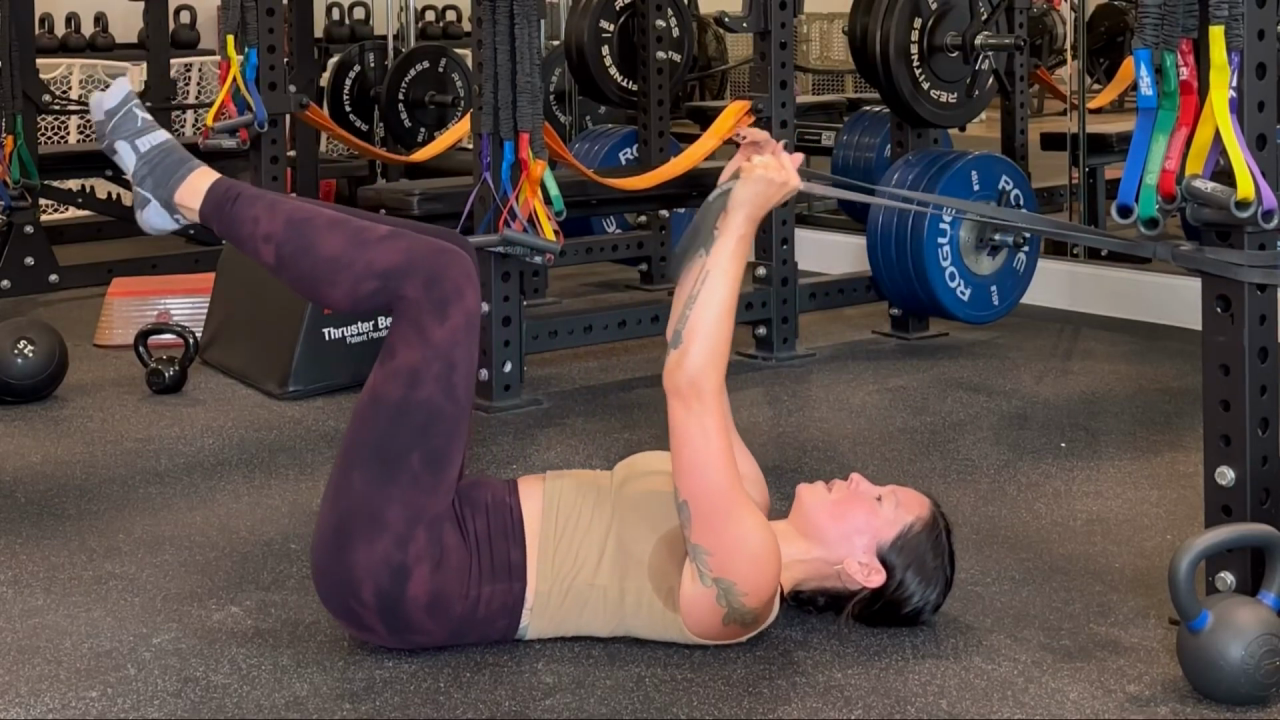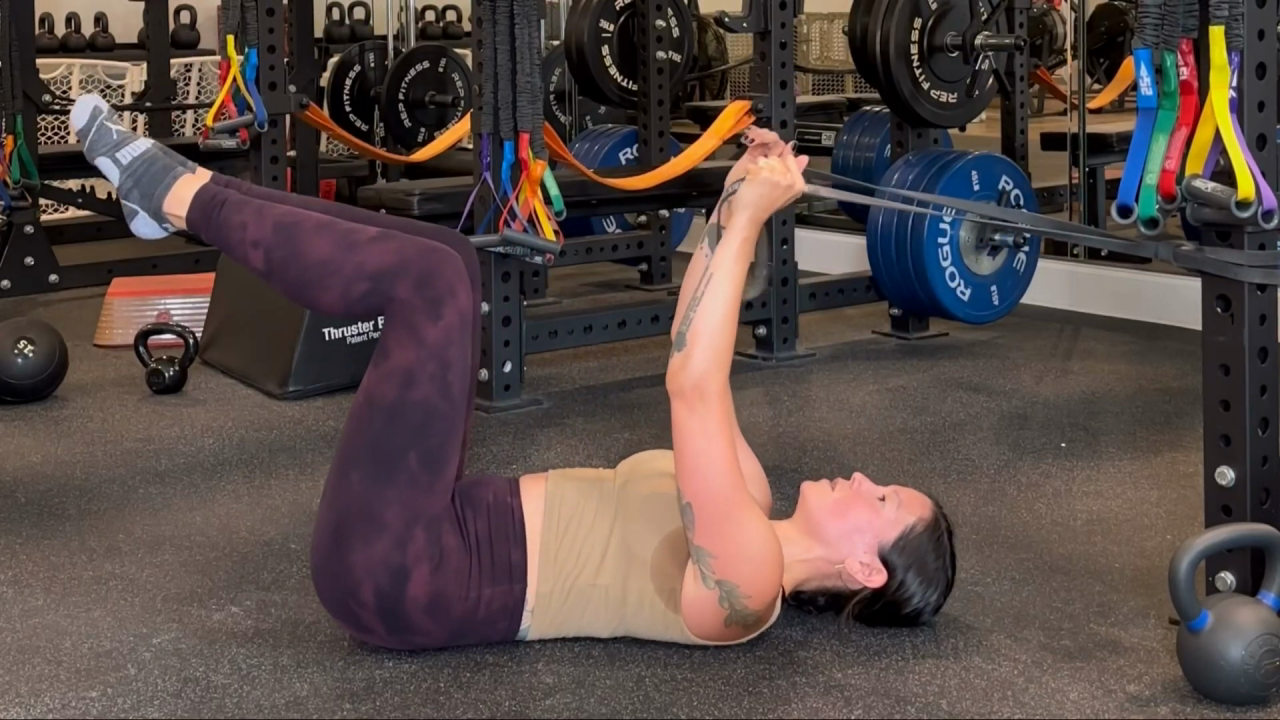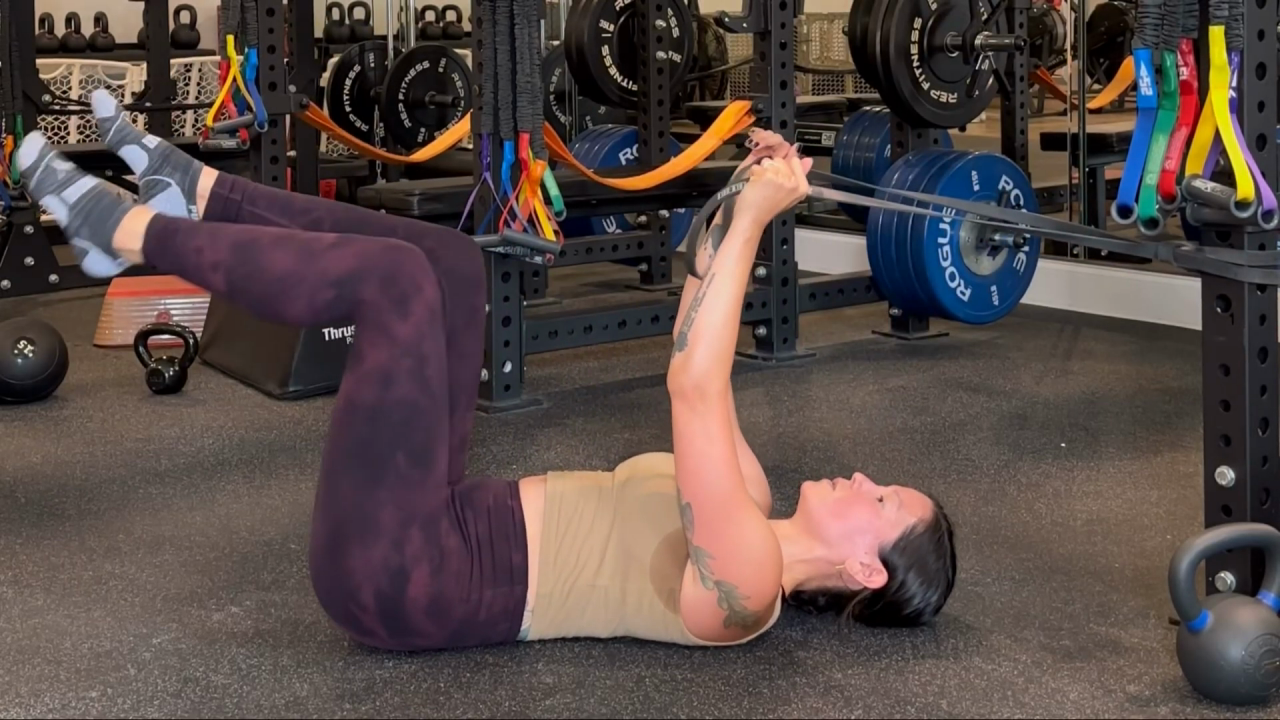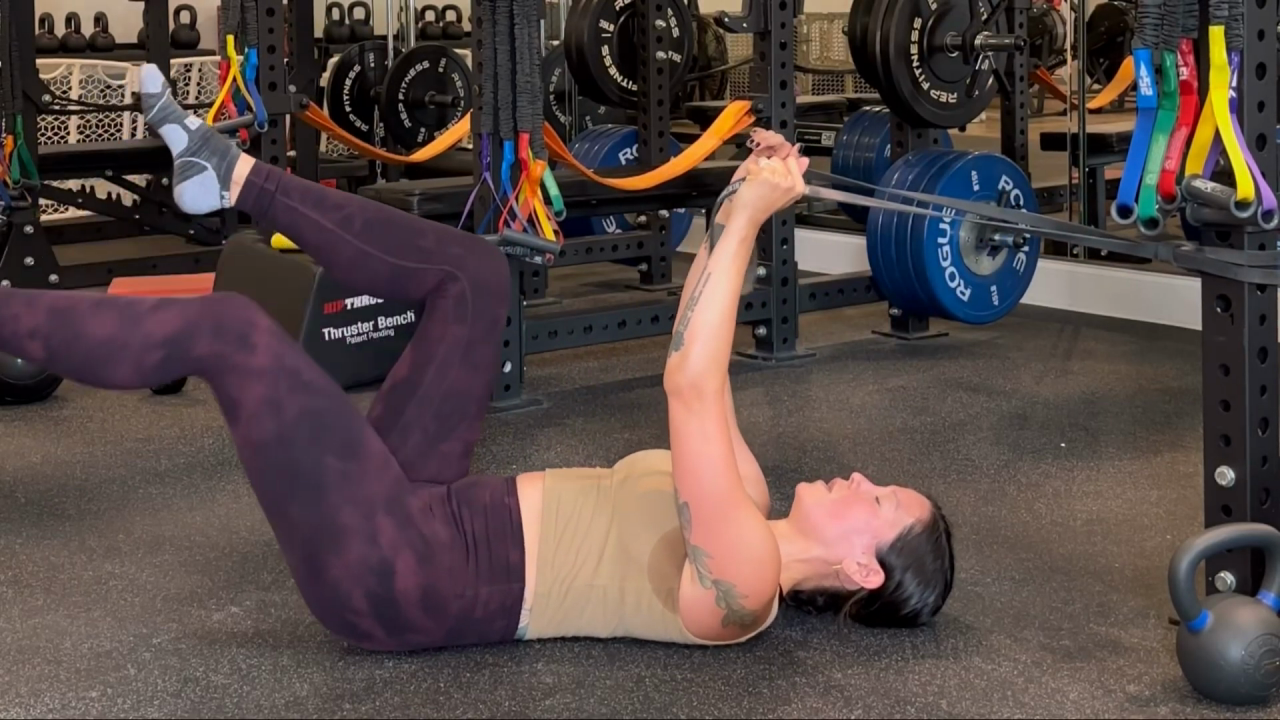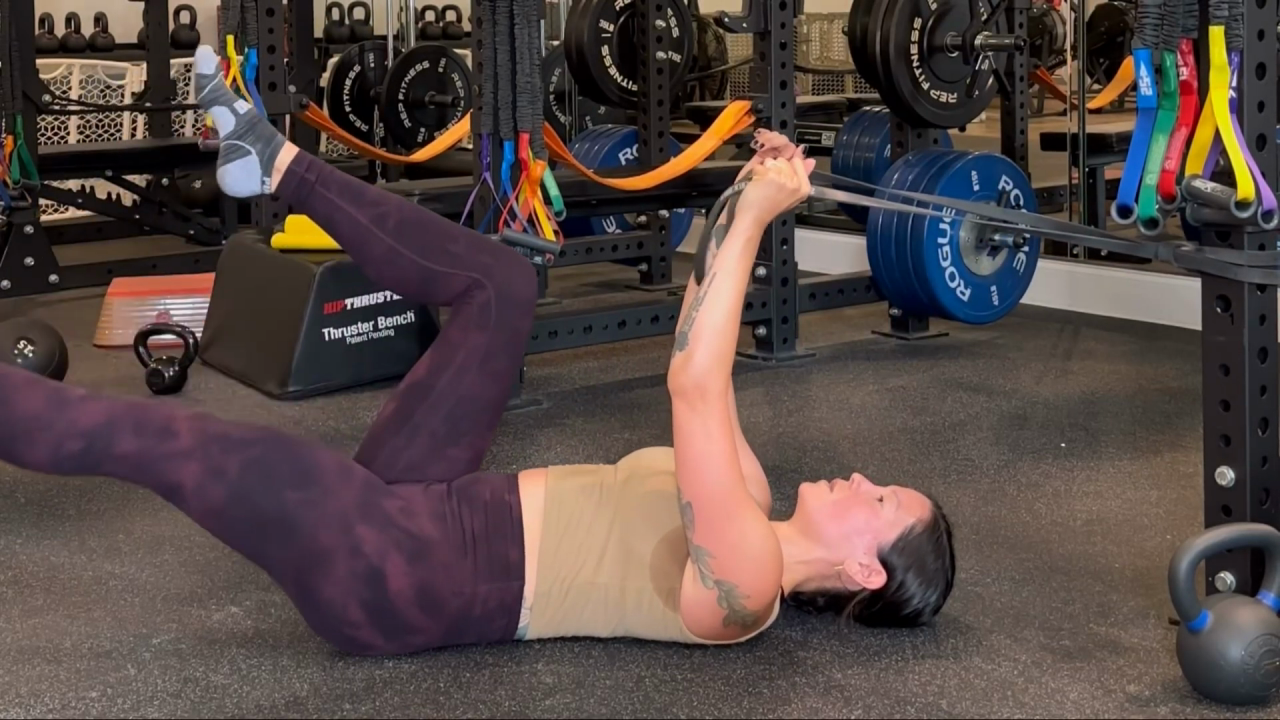
dt=0.4s
person 1, frame 1
left shoulder: (741, 583)
right shoulder: (745, 519)
left elbow: (691, 387)
right elbow: (695, 360)
left wrist: (744, 217)
right wrist: (733, 208)
left hip: (396, 575)
right hip: (445, 538)
left knee: (434, 276)
right knee: (440, 266)
left ankle: (191, 189)
right ankle: (195, 192)
person 1, frame 2
left shoulder: (743, 584)
right shoulder: (751, 510)
left elbow: (692, 389)
right elbow: (699, 365)
left wrist: (746, 220)
right wrist: (733, 209)
left hip: (393, 576)
right hip: (441, 530)
left knee: (426, 277)
right knee: (442, 259)
left ankle: (180, 197)
right ankle: (185, 187)
person 1, frame 3
left shoulder: (742, 585)
right shoulder: (748, 513)
left elbow: (694, 390)
right elbow: (702, 370)
left wrist: (749, 222)
right wrist: (737, 213)
left hip: (397, 579)
right hip: (440, 525)
left knee: (394, 275)
right knee: (446, 261)
left ankle: (129, 233)
right ankle: (196, 192)
person 1, frame 4
left shoulder: (740, 583)
right shoulder: (749, 509)
left elbow: (689, 388)
right elbow: (700, 369)
left wrist: (744, 220)
right wrist: (738, 208)
left hip: (389, 576)
right hip: (423, 516)
left knee: (233, 328)
right knee: (474, 272)
right ankle: (234, 176)
person 1, frame 5
left shoulder: (741, 584)
right shoulder: (752, 508)
left elbow: (694, 388)
right elbow: (703, 368)
left wrist: (750, 221)
right wrist: (742, 208)
left hip: (387, 578)
right hip: (418, 515)
left knee: (156, 432)
right knee: (502, 280)
right ankle: (274, 164)
